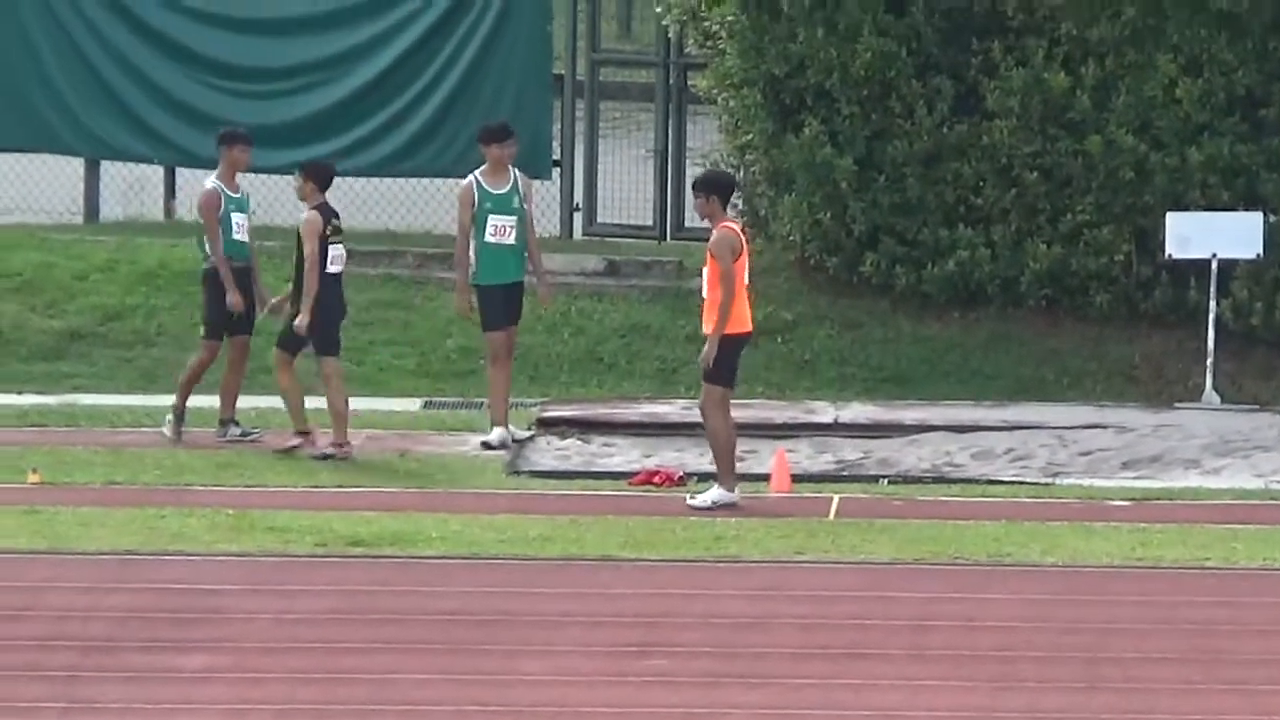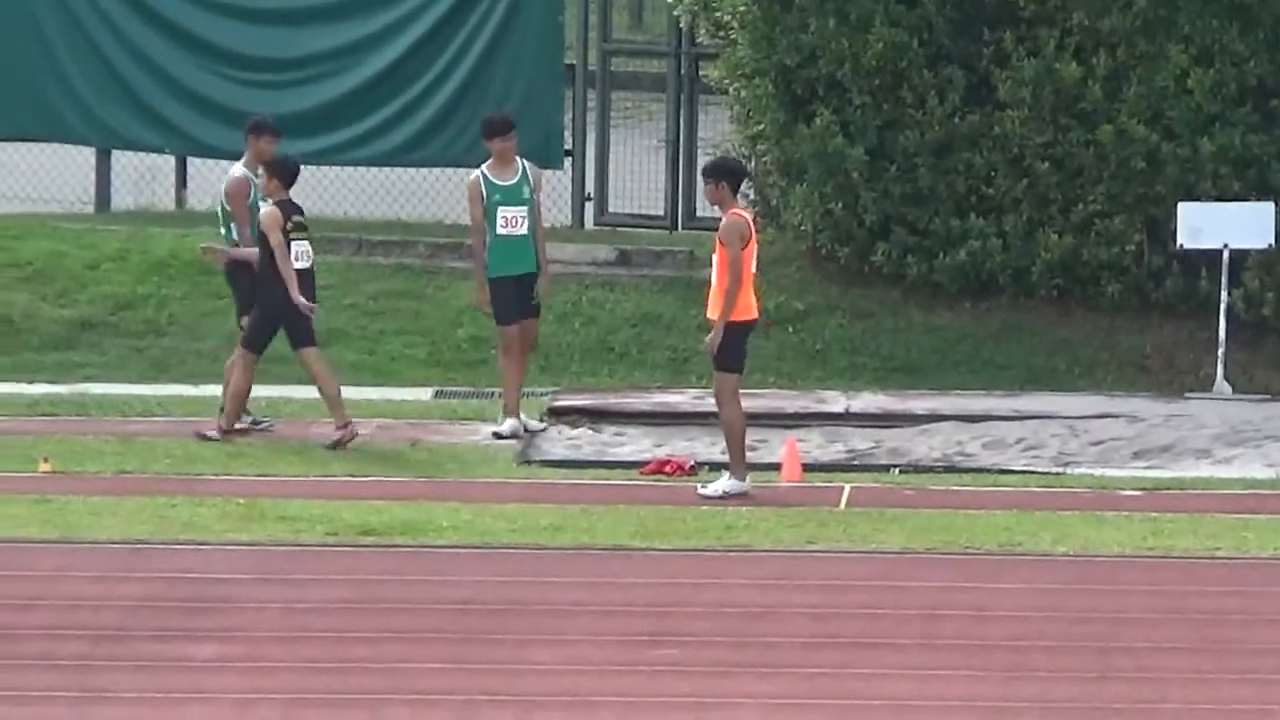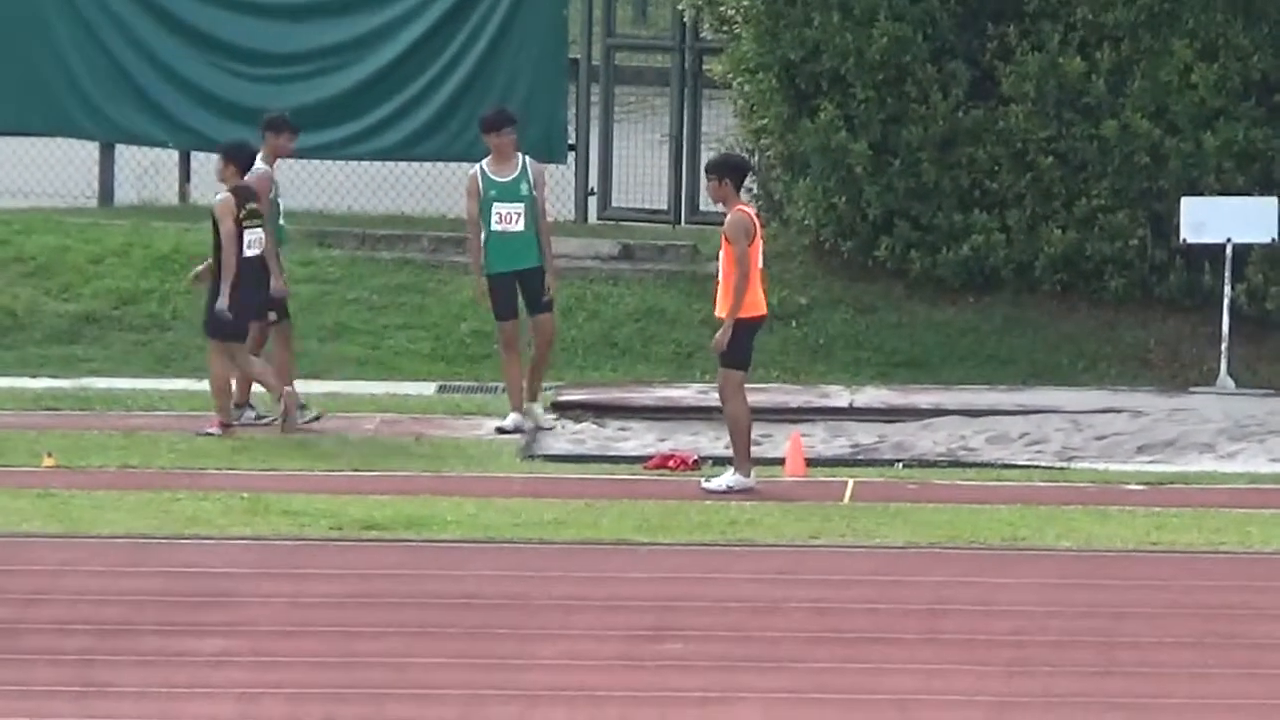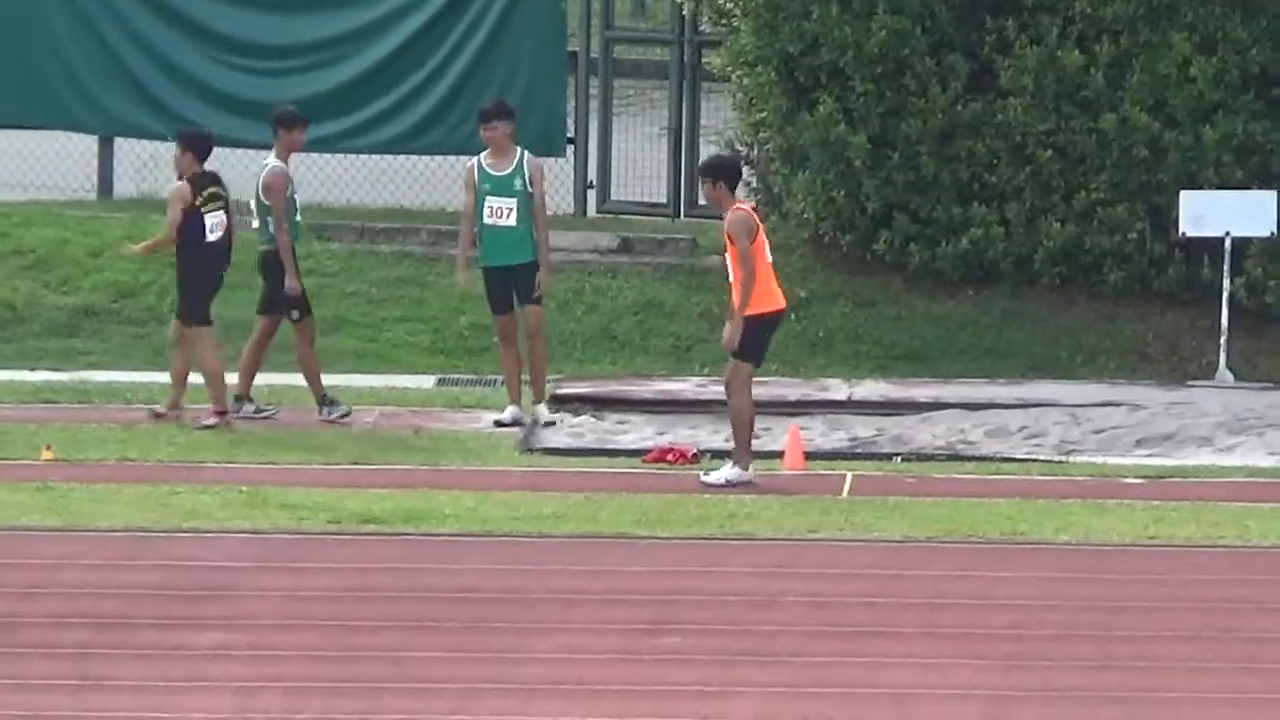
dt=0.2s
person 1, frame 1
left shoulder: (722, 236)
right shoulder: (730, 232)
left elbow: (729, 292)
left wrist: (712, 340)
left hip: (727, 332)
right hip: (729, 331)
left knee: (711, 408)
right knee: (718, 408)
left ankle: (727, 487)
right ankle: (725, 484)
person 1, frame 2
left shoulder: (732, 222)
right shoulder: (740, 219)
left elbow: (735, 279)
left wrist: (718, 327)
left hip: (733, 320)
right hip: (735, 319)
left knee: (726, 396)
right knee: (726, 396)
left ankle: (738, 477)
right ankle: (737, 473)
person 1, frame 3
left shoulder: (736, 219)
right shoulder: (744, 215)
left elbow: (743, 276)
left wrist: (726, 326)
left hip: (742, 316)
right hip: (742, 315)
left knee: (730, 390)
right knee: (730, 391)
left ankle: (742, 473)
right ankle: (741, 468)
person 1, frame 4
left shoulder: (737, 219)
right shoulder: (736, 216)
left elbow: (749, 274)
left wrist: (736, 324)
right wrist: (730, 320)
left hip: (762, 310)
right hip: (755, 310)
left knee: (737, 383)
right knee: (735, 383)
left ankle: (742, 465)
right ankle: (741, 461)
person 2, frame 1
left shoulder: (522, 182)
right shoulder: (471, 187)
left elbow: (529, 233)
right elbow: (463, 240)
left wrist: (541, 278)
right wrist: (462, 289)
left hip: (514, 277)
right hip: (486, 279)
left knee: (508, 349)
right knee: (495, 350)
left ankle: (501, 421)
right ankle: (499, 426)
person 2, frame 2
left shoulder: (531, 173)
right shoulder: (477, 181)
left elbow: (538, 225)
right elbow: (477, 235)
left wrist: (544, 272)
right wrist: (480, 283)
left hip: (529, 268)
right hip: (499, 271)
left knee: (529, 339)
right knee: (508, 342)
left ankle: (512, 408)
right ankle: (511, 417)
person 2, frame 3
left shoulder: (533, 170)
right shoulder: (477, 177)
left elbow: (542, 222)
right elbow: (474, 229)
left wrist: (550, 270)
right wrist: (477, 274)
left hip: (532, 263)
right hip: (498, 267)
left knee: (546, 333)
right knee: (508, 338)
left ankle: (532, 401)
right ankle: (516, 412)
person 2, frame 4
left shoulder: (530, 165)
right shoulder: (474, 170)
left elbow: (541, 218)
right elbow: (469, 220)
left wrist: (545, 265)
right wrist: (462, 266)
left hip: (525, 258)
right hip: (492, 261)
left knee: (534, 327)
right knee: (505, 332)
left ankle: (539, 402)
right ankle: (515, 405)
person 3, frame 1
left shoulder: (241, 192)
right shoulder: (211, 192)
right elbow: (215, 245)
left wrist: (257, 284)
right wrist: (230, 289)
left hip: (241, 277)
right hip: (219, 276)
left knee: (240, 350)
right knee: (209, 350)
left ankle: (226, 422)
right ankle: (177, 409)
person 3, frame 2
left shoulder: (255, 180)
right shoulder: (239, 179)
right elbow: (243, 231)
left hip: (253, 265)
right hip: (243, 265)
left ankle: (238, 410)
right ankle: (230, 409)
person 3, frame 3
left shoulder: (264, 174)
right shoulder: (262, 176)
right elbow: (264, 229)
left knee: (258, 336)
right knee: (282, 333)
left ankle: (242, 405)
right ankle: (295, 406)
person 3, frame 4
left shoulder: (275, 169)
right shoulder: (278, 174)
right elbow: (281, 227)
right wrist: (291, 273)
left hip: (275, 257)
right hip: (280, 258)
left knee: (264, 331)
right knee: (305, 331)
left ankle: (242, 399)
right ankle: (324, 402)
person 4, frame 1
left shoulder: (311, 218)
right shoulder: (332, 216)
left elbow: (310, 267)
left wrist: (304, 312)
right wrist: (286, 297)
left hip: (315, 307)
right hip: (332, 306)
left knee: (282, 364)
right knee: (330, 371)
left ankle: (302, 430)
right ankle: (340, 441)
person 4, frame 2
left shoulder: (270, 213)
right shoulder: (297, 212)
left elbow: (280, 257)
left wrist: (294, 294)
left hip: (276, 302)
right hip: (297, 300)
left knee: (243, 359)
right knee: (313, 362)
left ankle: (224, 427)
right ankle: (343, 424)
person 4, frame 3
left shoulder: (225, 201)
right shoulder: (256, 199)
left elbow: (229, 248)
left wrist: (223, 292)
right wrist: (209, 265)
left hip: (231, 288)
right hip: (253, 287)
left knee: (217, 351)
right knee: (237, 353)
left ankle: (223, 421)
right ankle: (283, 394)
person 4, frame 4
left shoulder: (181, 190)
right shoulder: (217, 183)
left elbow: (168, 237)
right elbow: (230, 224)
left wrist: (140, 249)
left hip: (194, 273)
right hip: (211, 269)
left knee: (201, 342)
right knee: (179, 335)
left ankle: (220, 410)
right ankle: (174, 404)
